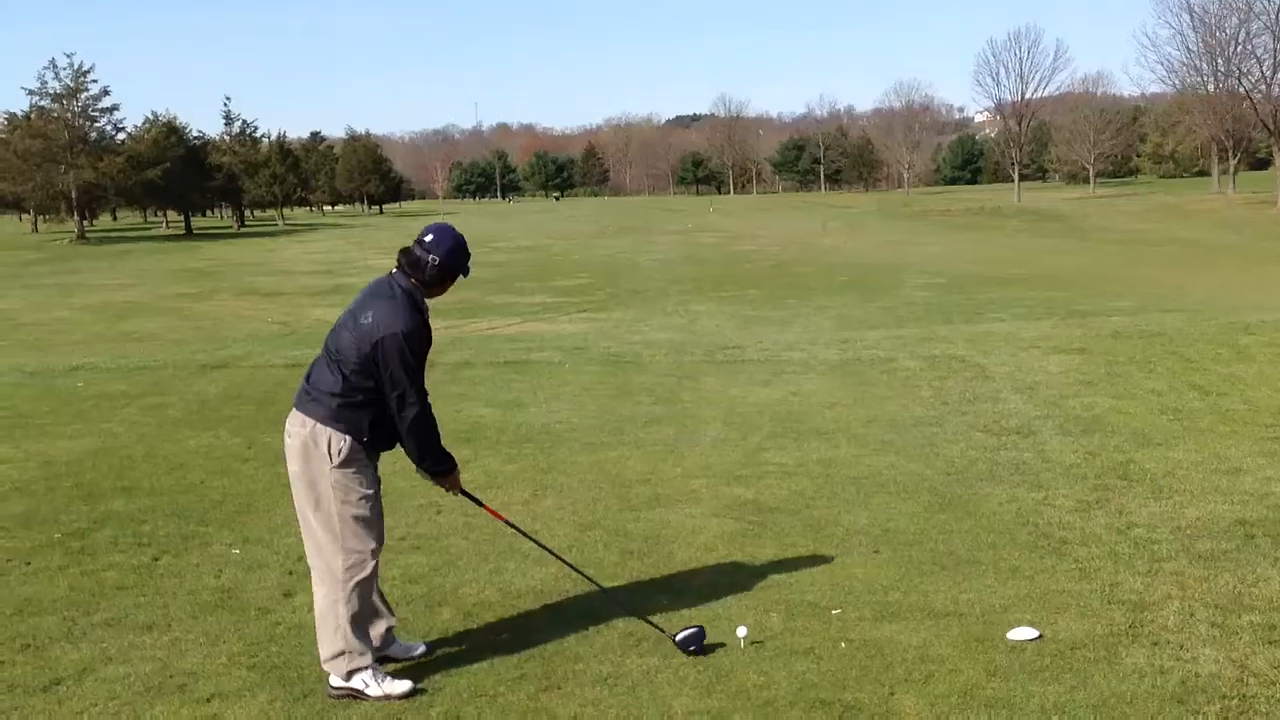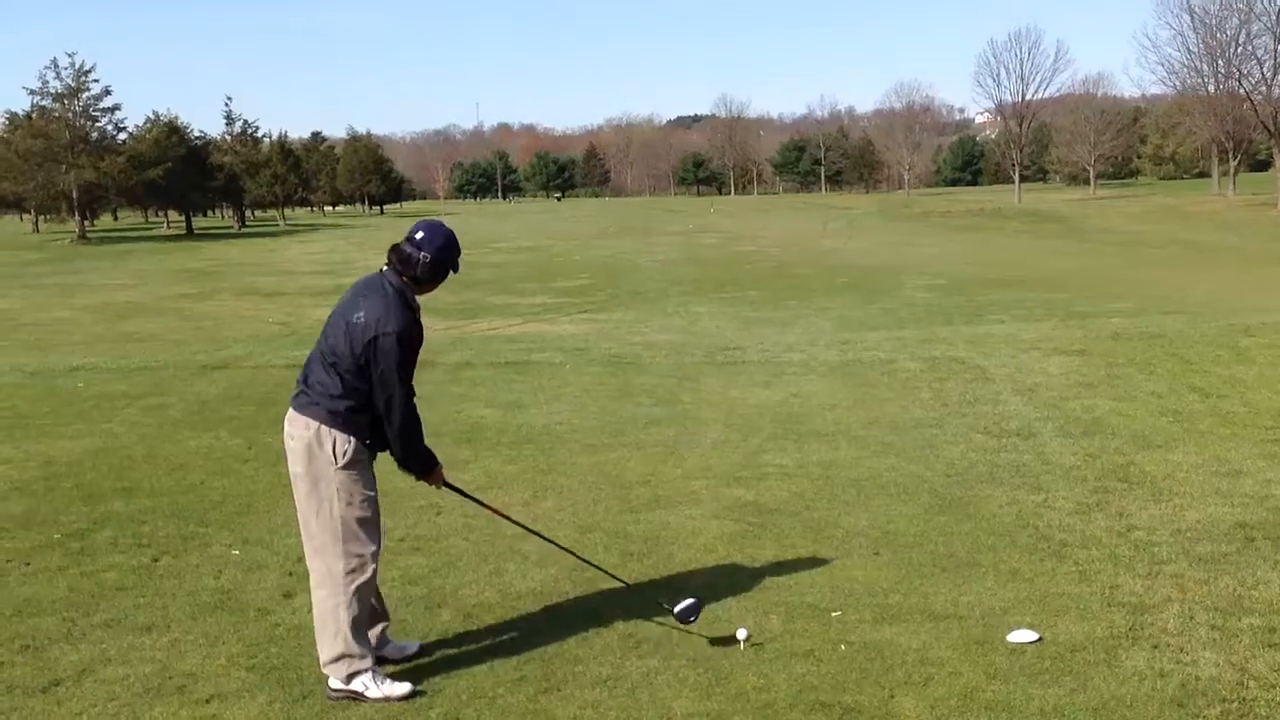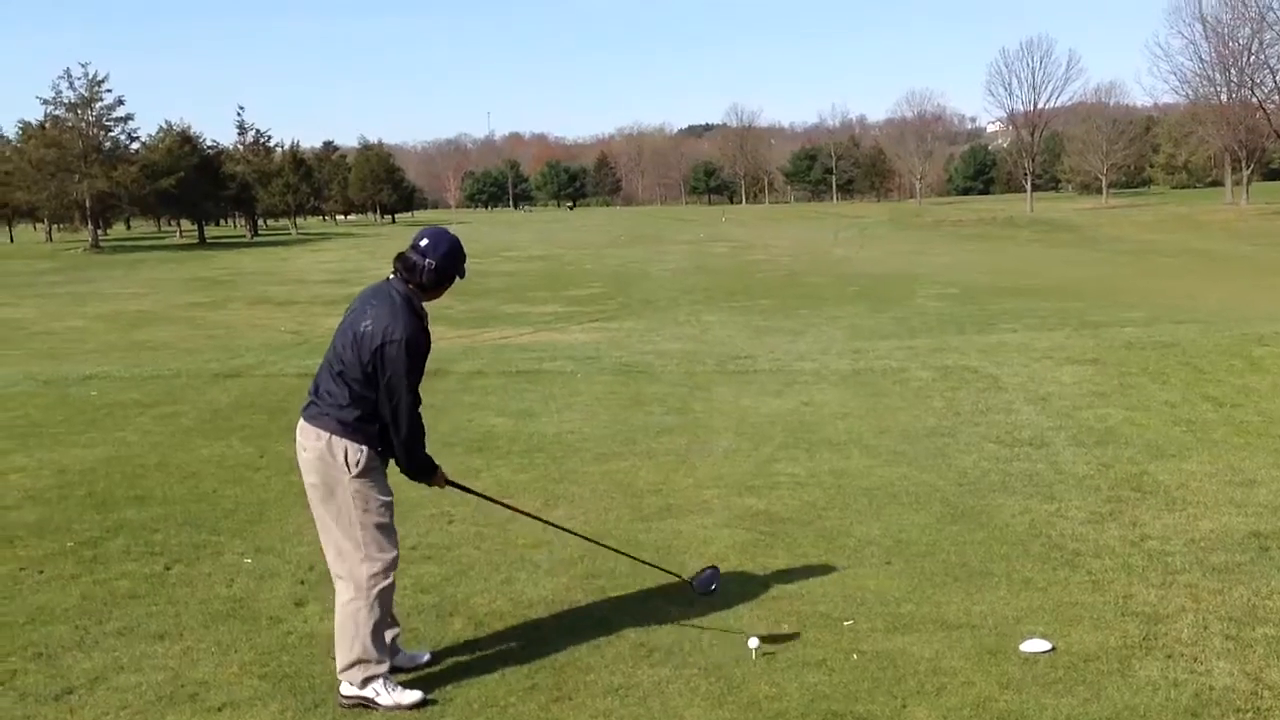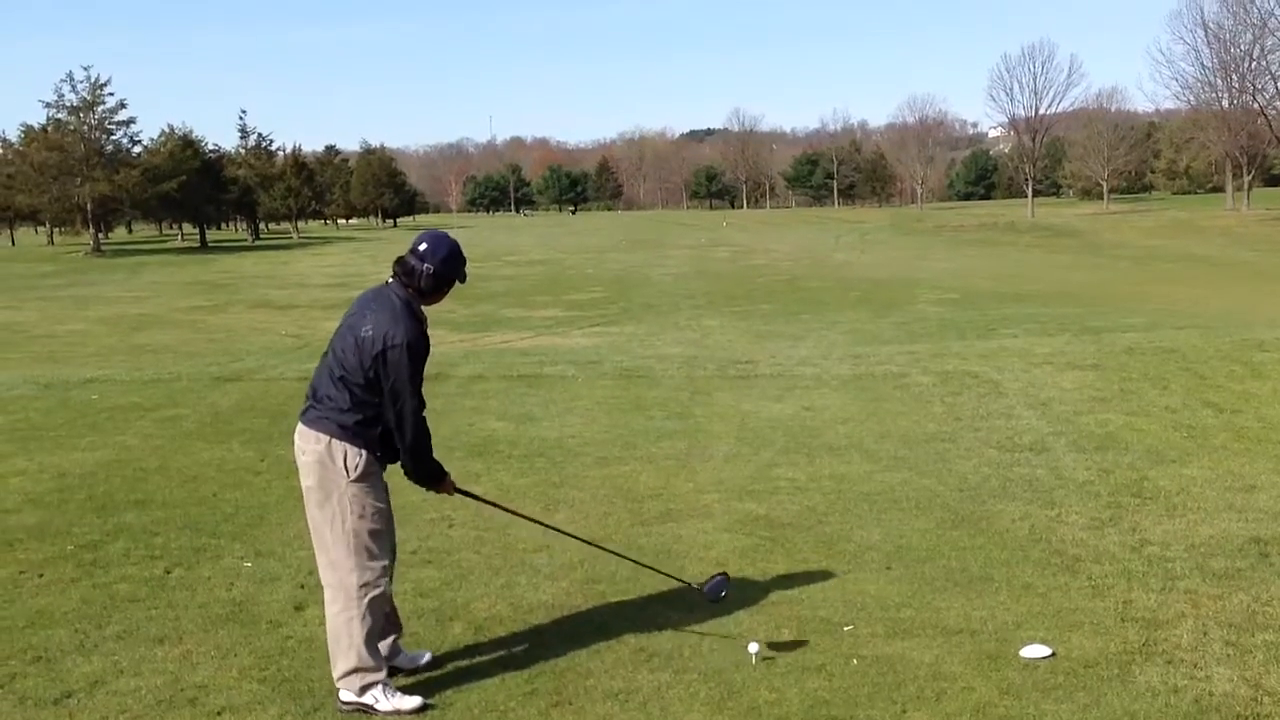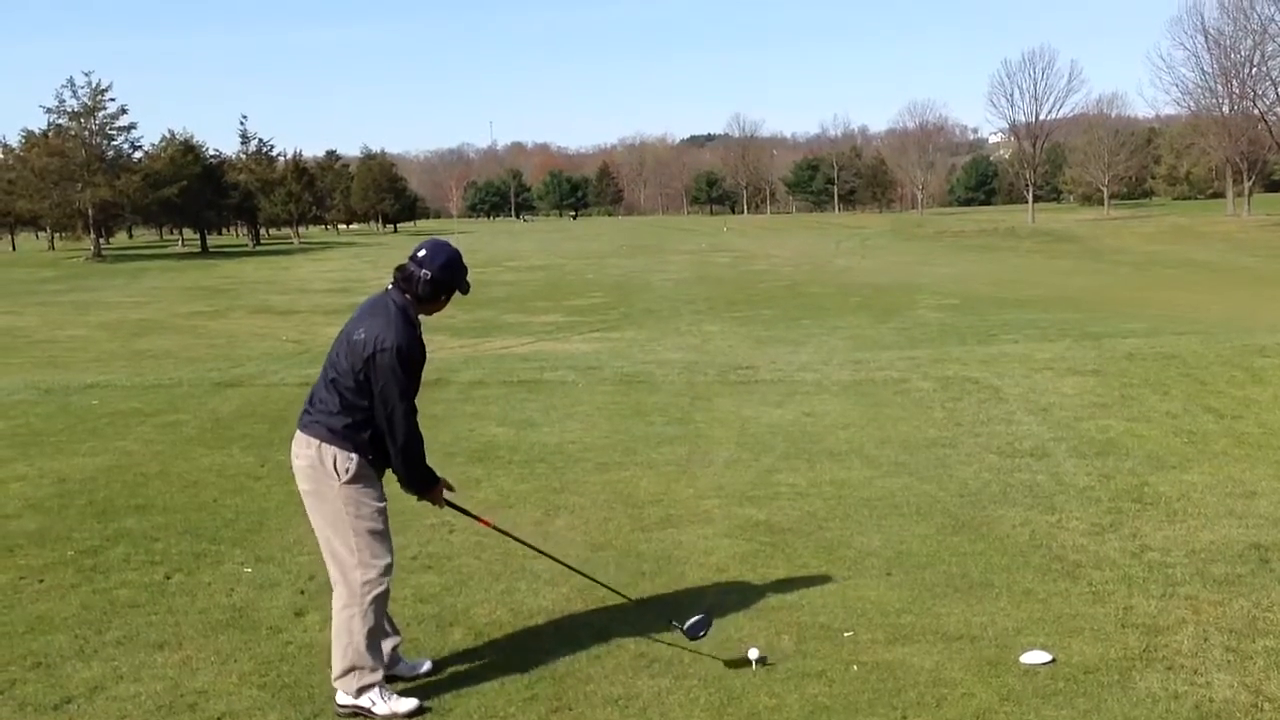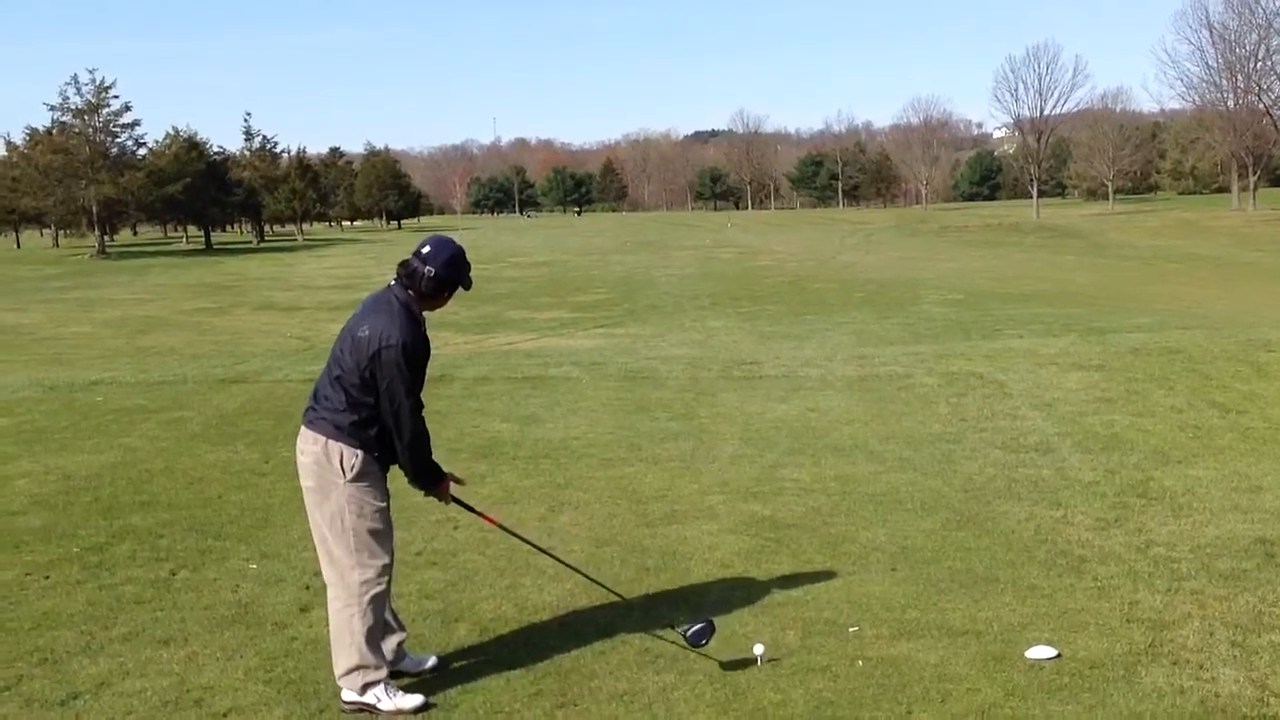
dt=0.3s
person 1, frame 1
left shoulder: (388, 291)
right shoulder: (400, 324)
right elbow: (409, 405)
left wrist: (429, 460)
right wrist: (440, 465)
left hip: (332, 429)
right hip: (329, 438)
left knee: (363, 543)
right knee: (348, 553)
left ankle: (374, 636)
right ankle: (349, 668)
person 1, frame 2
left shoulder: (373, 287)
right shoulder: (393, 321)
right elbow: (394, 403)
left wrist: (412, 458)
right wrist: (422, 463)
left hip: (319, 424)
right hip: (331, 438)
left knee: (358, 547)
right knee: (345, 556)
left ankle: (369, 638)
right ankle: (349, 671)
person 1, frame 3
left shoulder: (379, 296)
right shoulder: (401, 328)
right elbow: (400, 409)
left wrist: (414, 462)
right wrist: (422, 467)
left hip: (327, 432)
right hip: (343, 446)
left knee: (360, 556)
right knee: (372, 560)
left ankle: (379, 646)
right ankle: (361, 677)
person 1, frame 4
left shoulder: (378, 299)
right shoulder: (401, 332)
right elbow: (404, 415)
right wrist: (431, 474)
left hip: (327, 436)
right hip: (342, 450)
left knee: (373, 558)
right knee: (358, 568)
left ankle: (382, 648)
person 1, frame 5
left shoulder: (384, 308)
right shoulder: (394, 338)
right elbow: (397, 420)
left wrist: (417, 474)
right wrist: (421, 481)
left hip: (336, 446)
right hip: (335, 455)
left knee: (368, 562)
right knee: (365, 568)
left ankle: (381, 656)
person 1, frame 6
left shoulder: (387, 303)
right shoulder: (397, 335)
right elbow: (403, 417)
left wrist: (425, 469)
right wrist: (429, 477)
left hip: (342, 443)
right hip: (341, 453)
left knee: (373, 559)
right knee: (359, 566)
left ankle: (386, 651)
right ankle: (362, 682)
